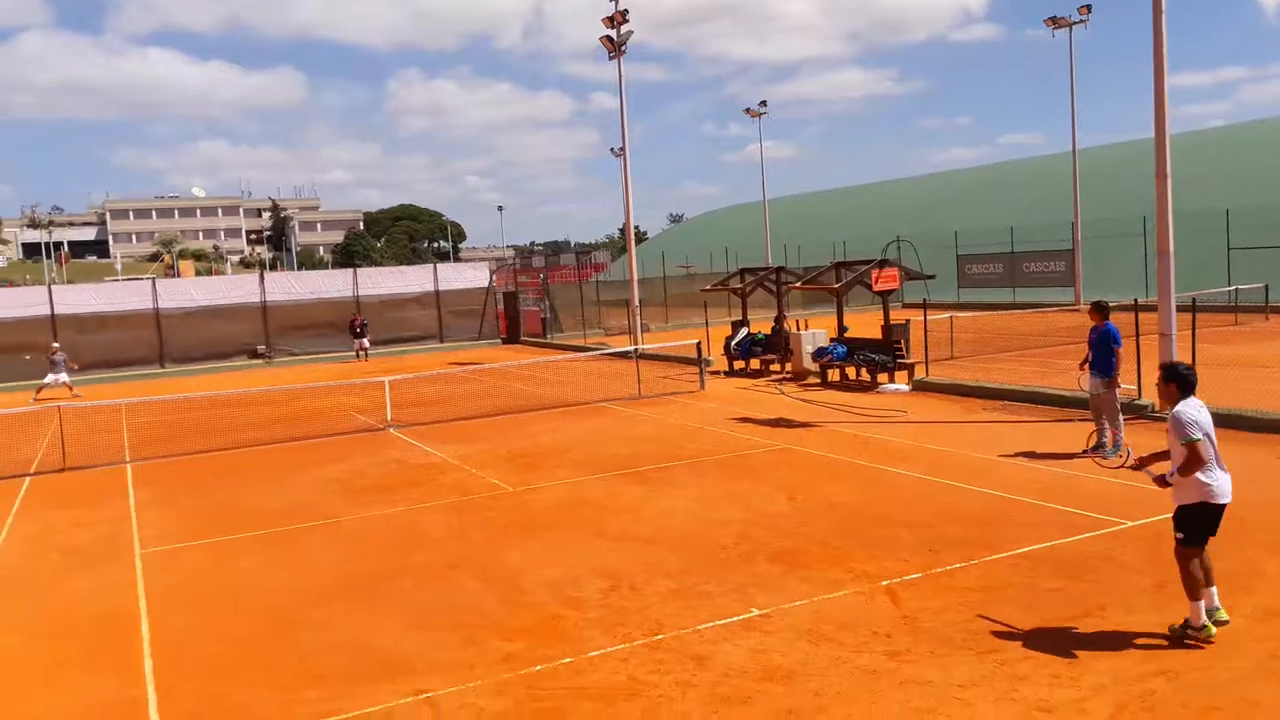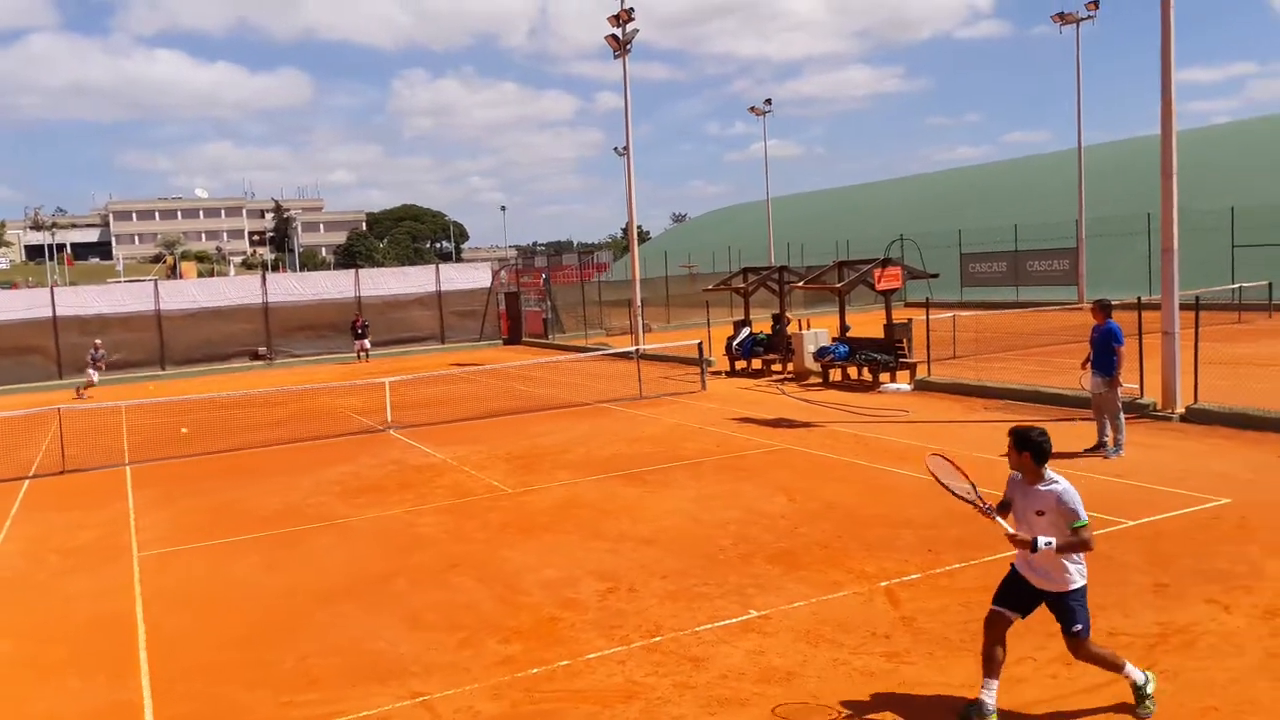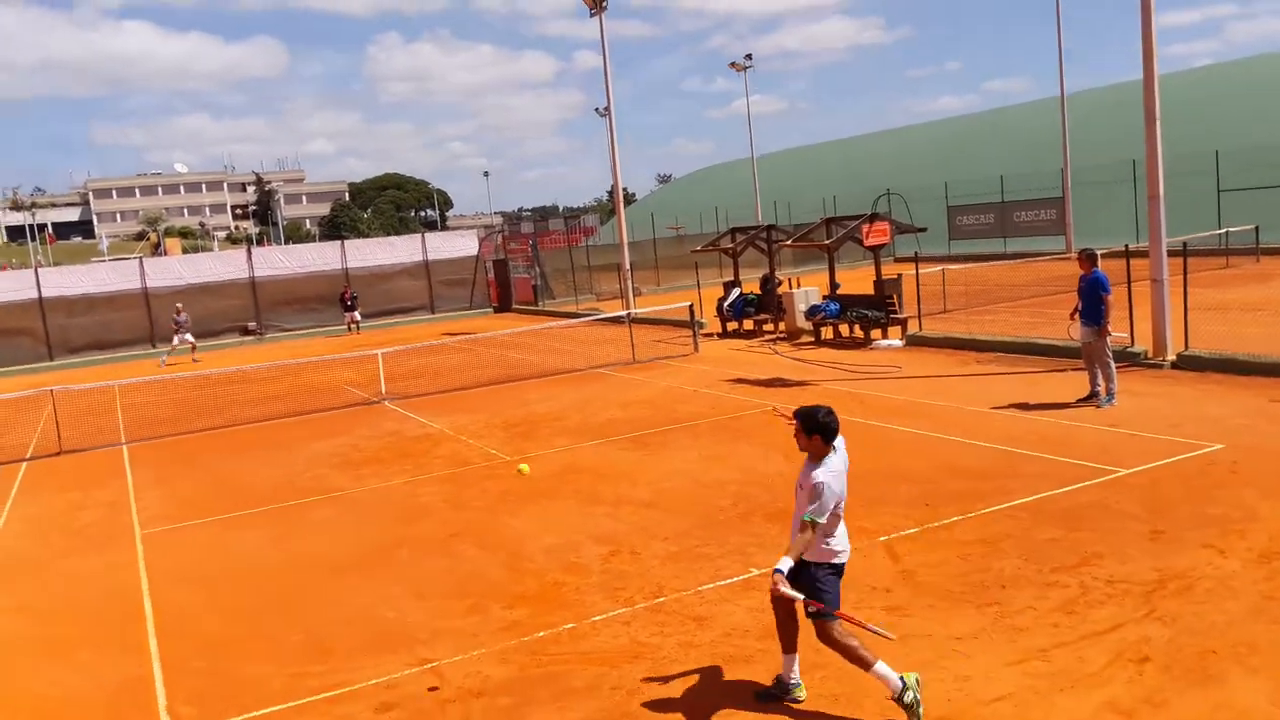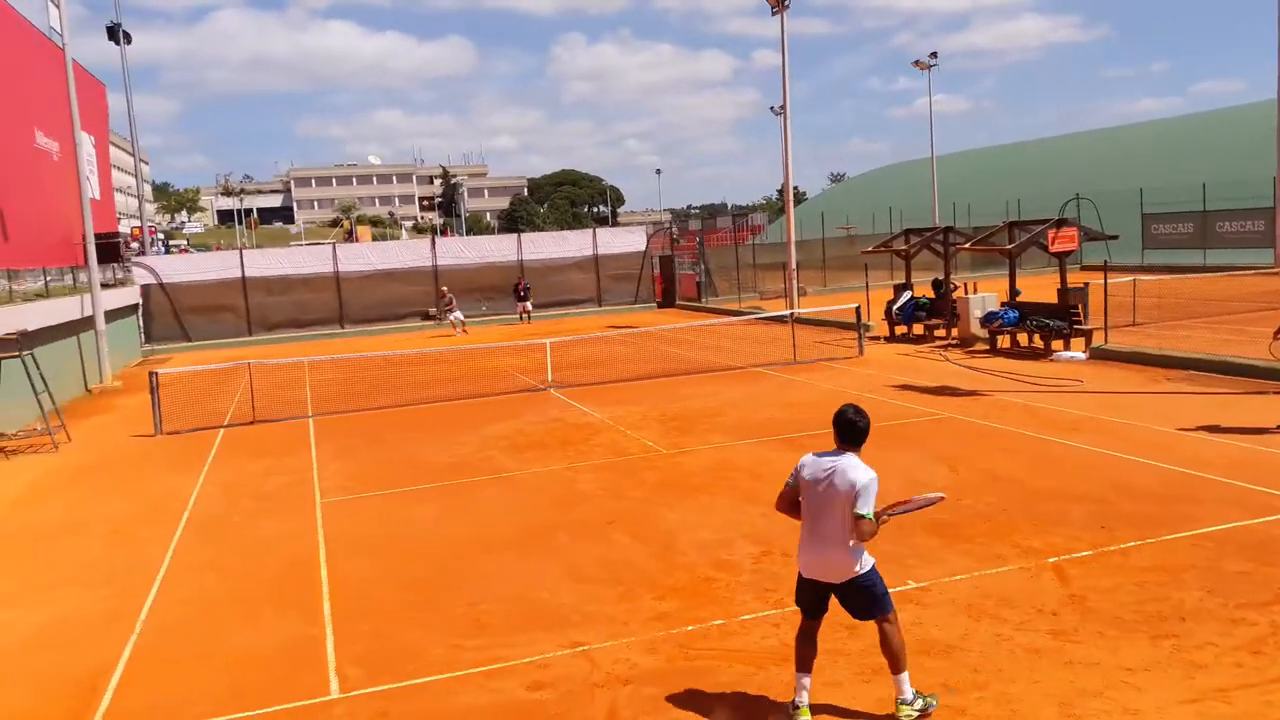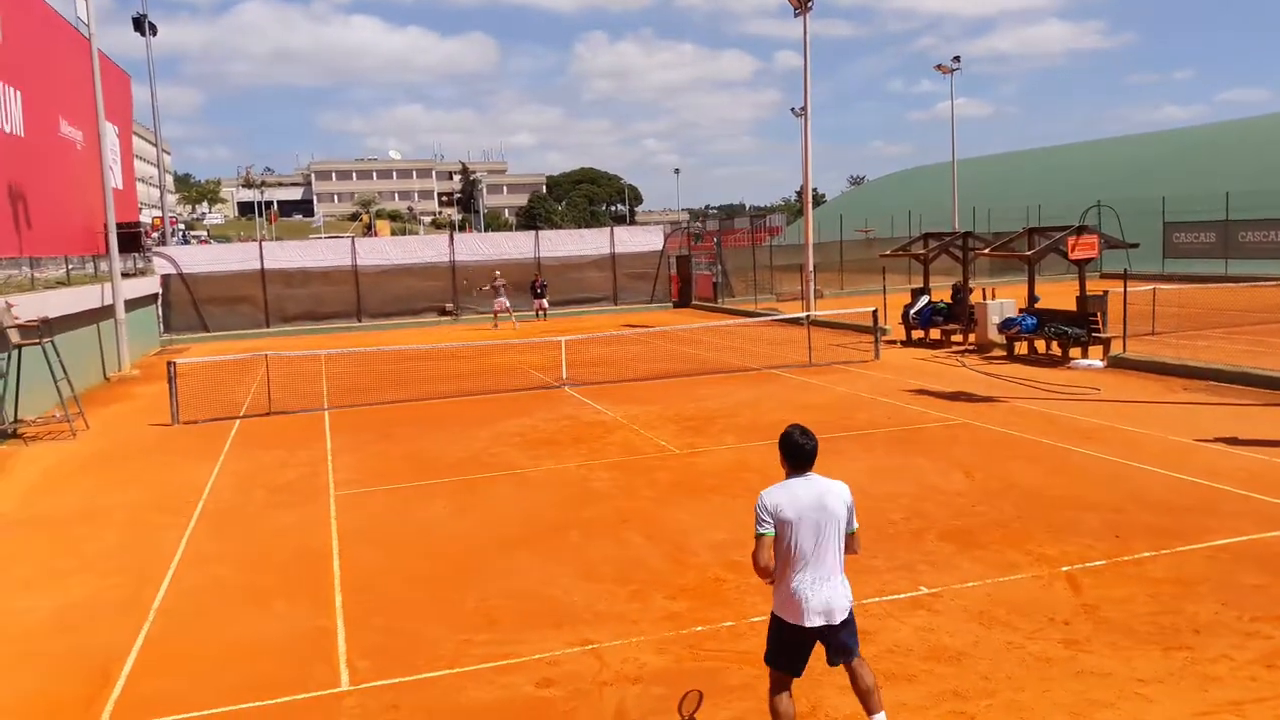
dt=0.7s
person 1, frame 1
left shoulder: (1181, 414)
right shoulder: (1196, 406)
left elbow: (1198, 458)
left wrist: (1170, 478)
right wrist: (1153, 458)
left hip: (1198, 493)
right hip: (1216, 490)
left knee: (1185, 554)
right knee: (1197, 548)
left ankle: (1199, 623)
right ankle: (1213, 609)
person 1, frame 2
left shoulder: (1062, 492)
right shoulder: (1015, 480)
left elbow: (1085, 542)
right elbow: (1004, 510)
left wrist: (1036, 543)
right wrist: (993, 512)
left hip: (1064, 579)
right hip: (1025, 571)
left knee: (1080, 648)
right knee: (993, 624)
left ankle: (1139, 681)
person 1, frame 3
left shoulder: (822, 481)
right shoulder: (835, 445)
left elbow: (807, 534)
right elbow: (832, 432)
left wrist: (782, 568)
right wrist: (802, 421)
left hip: (819, 557)
right hip: (816, 550)
left knee: (828, 632)
right knee: (780, 601)
left ankle: (900, 685)
right ankle: (789, 681)
person 1, frame 4
left shoulder: (808, 462)
right shoulder: (865, 476)
left elbow: (784, 505)
right elbow: (860, 534)
right wrist: (878, 522)
left hip: (810, 563)
right hip: (851, 566)
left knee: (809, 624)
right knee: (889, 622)
person 1, frame 5
left shoulder: (770, 498)
right shoulder: (840, 491)
left elbow: (762, 563)
right elbow: (853, 547)
left wrist: (771, 578)
left hip: (793, 607)
right hip: (837, 601)
left knee: (780, 682)
right knee: (854, 662)
